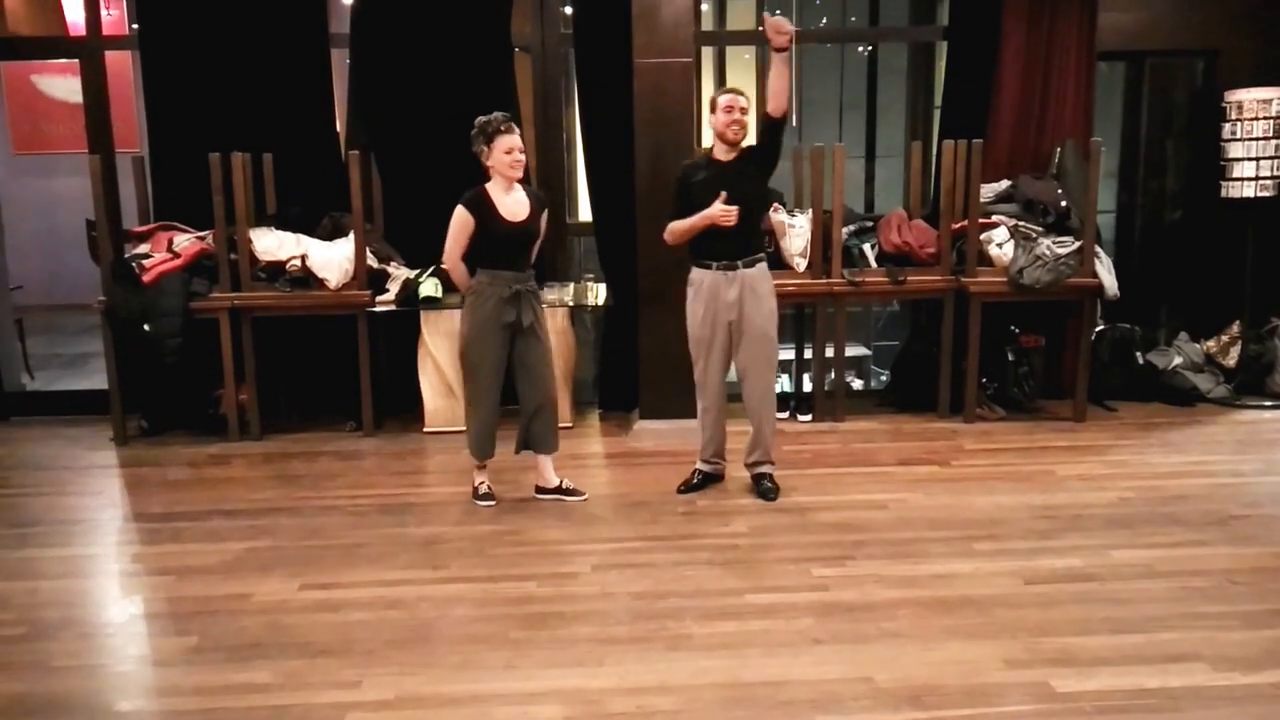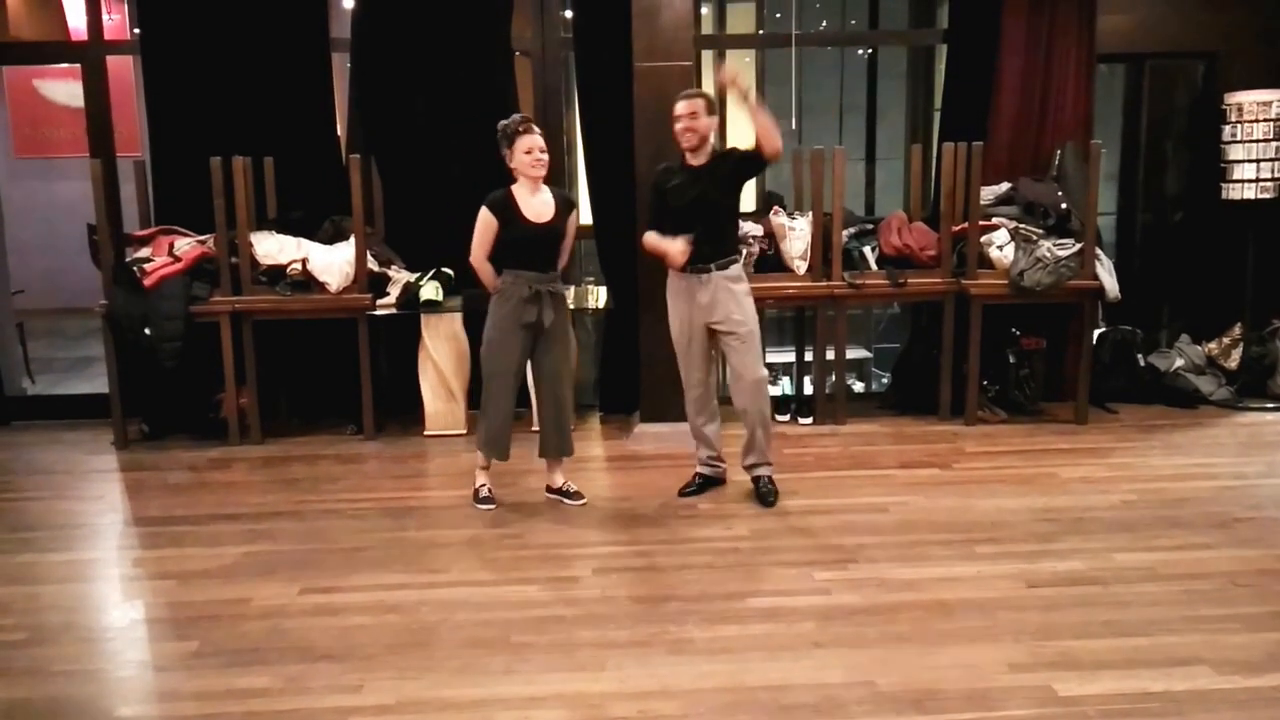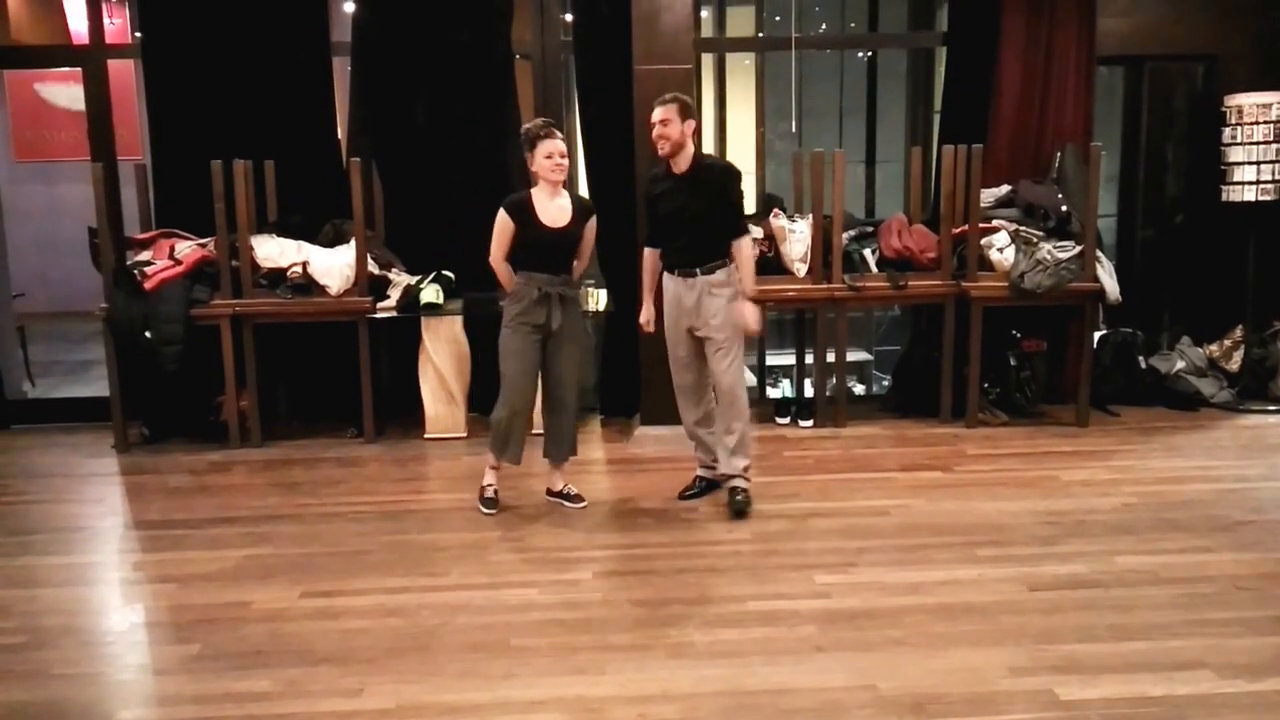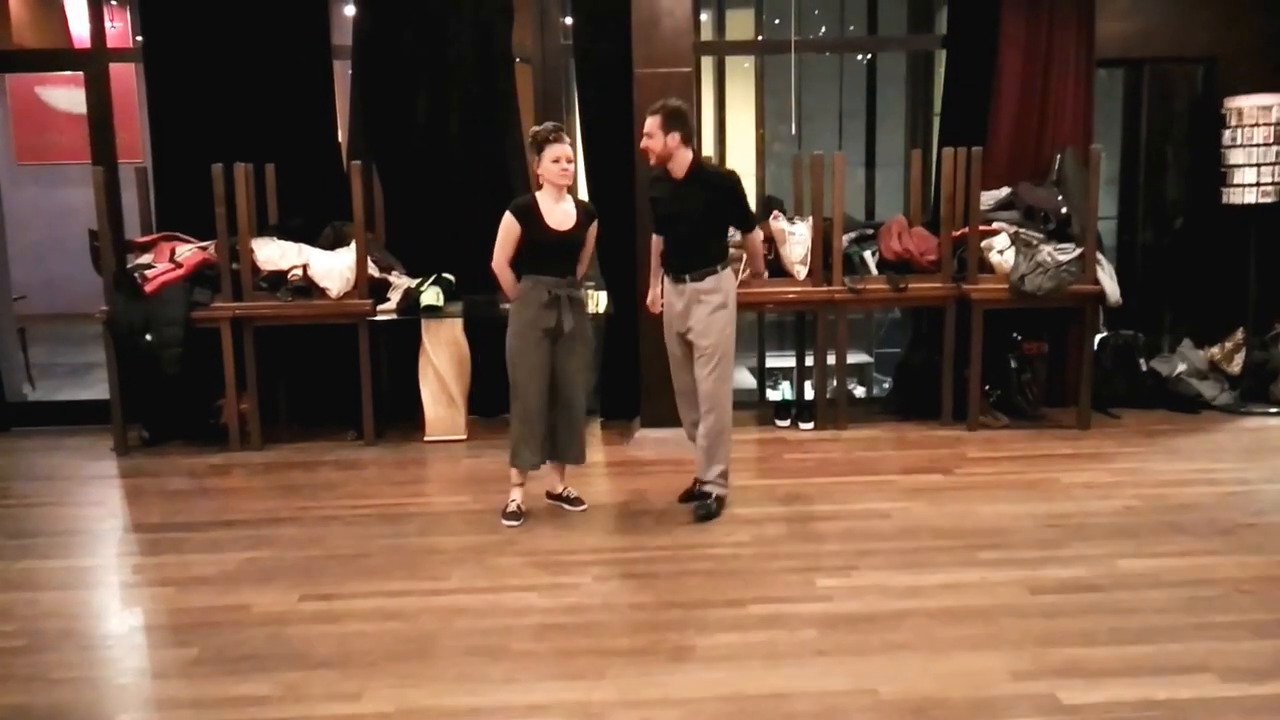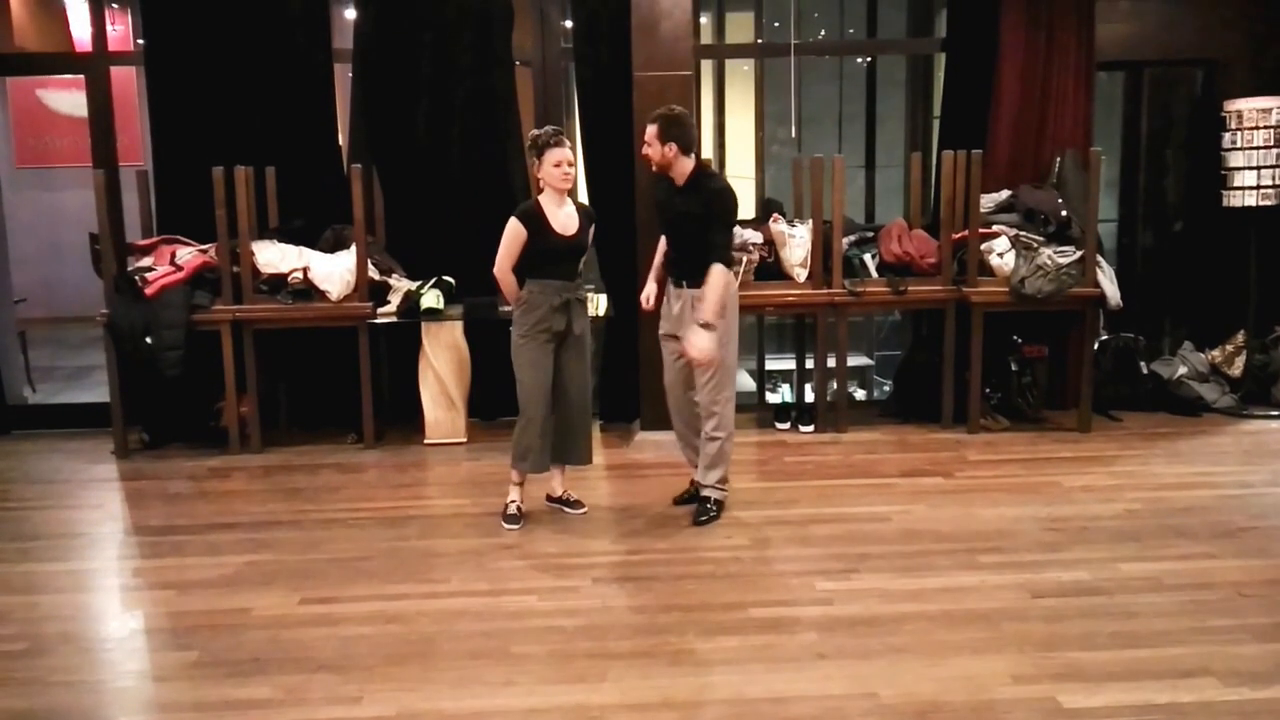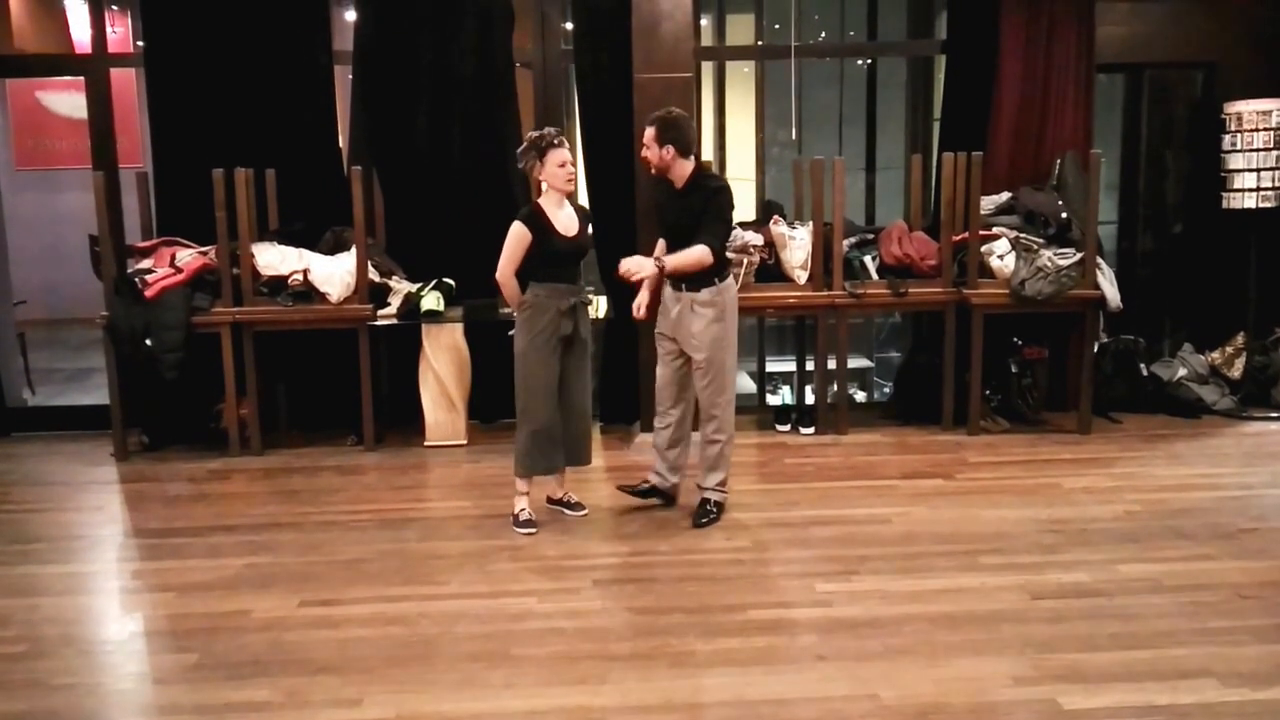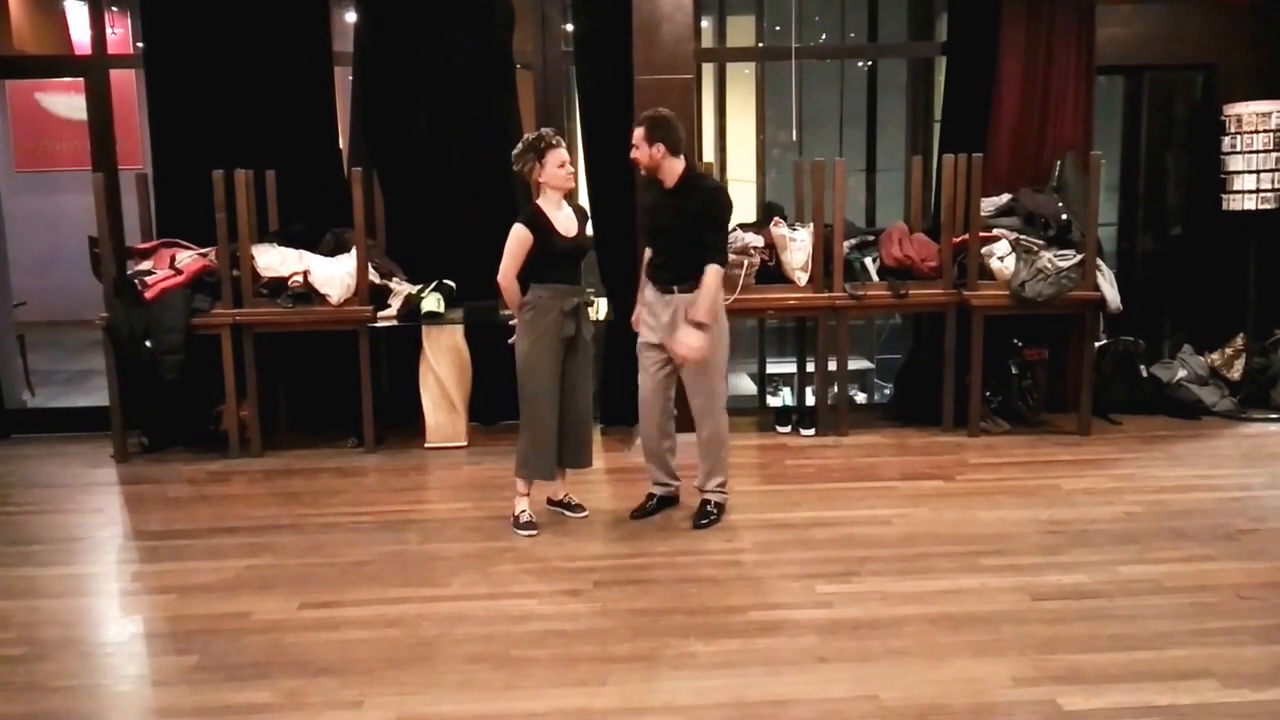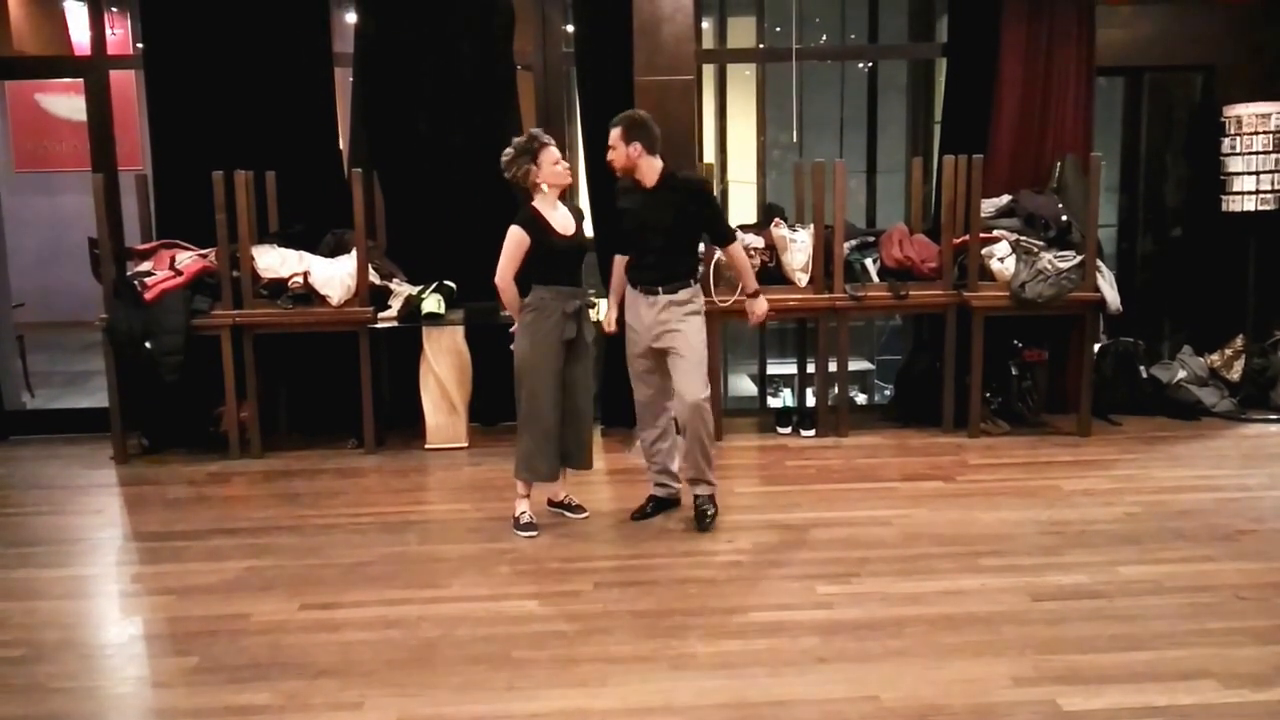
dt=0.3s
person 1, frame 1
left shoulder: (759, 161)
right shoulder: (691, 172)
left elbow: (778, 110)
right elbow: (670, 235)
left wrist: (780, 52)
right wrist: (706, 216)
left hip: (752, 278)
right hip: (705, 281)
left knee: (759, 381)
right knee: (708, 382)
left ankle: (761, 464)
right ankle: (710, 463)
person 1, frame 2
left shoulder: (731, 164)
right shoulder: (665, 176)
left elbow: (772, 148)
right elbow: (648, 232)
left wrist: (746, 97)
right wrist: (665, 244)
left hip: (728, 280)
right hip: (684, 286)
left knee: (750, 376)
right knee: (695, 382)
left ankle: (760, 466)
right ankle: (709, 465)
person 1, frame 3
left shoulder: (720, 174)
right shoulder: (655, 183)
left elbow: (741, 237)
left wrist: (747, 298)
right wrist: (647, 299)
left hip: (716, 284)
right hip: (674, 287)
left knee: (728, 382)
right knee: (688, 386)
left ankle: (736, 477)
right ankle: (708, 468)
person 1, frame 4
left shoulder: (719, 181)
right shoulder: (658, 183)
left elbow: (750, 231)
left wrist: (758, 273)
right wrist: (655, 282)
left hip: (711, 289)
right hip: (674, 290)
left knee: (712, 392)
right knee: (686, 392)
left ankle: (714, 484)
right ankle: (705, 472)
person 1, frame 5
left shoulder: (716, 192)
right shoulder: (664, 186)
left elbow: (720, 262)
left wrist: (706, 326)
right wrist: (653, 279)
left hip: (708, 296)
right hip: (674, 294)
left knee: (713, 399)
right knee: (677, 394)
left ankle: (713, 488)
right ankle: (700, 475)
person 1, frame 6
left shoulder: (715, 192)
right shoulder: (664, 187)
left elbow: (707, 251)
left wrist: (655, 266)
right wrist: (647, 287)
left hip: (709, 299)
right hip: (672, 297)
left knee: (714, 401)
right knee: (668, 394)
left ankle: (713, 491)
right ankle: (664, 479)
person 1, frame 7
left shoulder: (709, 194)
right shoulder: (649, 190)
left elbow: (715, 264)
left wrist: (698, 325)
right wrist: (641, 301)
left hip: (695, 303)
right hip: (655, 302)
left knee: (707, 405)
right knee: (651, 403)
left ankle: (713, 492)
right ankle: (663, 487)
person 1, frame 8
left shoulder: (691, 189)
right shoulder: (624, 193)
left elbow: (727, 242)
left wrist: (752, 292)
right wrist: (613, 304)
left hip: (682, 303)
right hip: (638, 304)
left knee: (691, 398)
right knee: (649, 404)
left ankle: (702, 487)
right ankle: (664, 487)
person 2, frame 1
left shoulder: (537, 201)
right shoulder: (474, 202)
right elbow: (452, 259)
right wrist: (479, 293)
left hip: (527, 298)
right hip: (488, 302)
left knee: (541, 386)
right knee: (484, 390)
left ankle: (546, 477)
right ankle: (480, 474)
person 2, frame 2
left shoulder: (564, 202)
right shoulder: (498, 204)
right elbow: (478, 258)
right wrist: (508, 291)
left hip: (553, 301)
right hip: (511, 303)
left knee: (557, 389)
right knee: (500, 389)
left ankle: (555, 477)
right ankle: (482, 475)
person 2, frame 3
left shoulder: (583, 208)
right shoulder: (516, 206)
right elbow: (498, 259)
right wrist: (524, 292)
left hip: (566, 306)
right hip: (525, 306)
left knee: (564, 393)
right knee: (516, 394)
left ankle: (556, 480)
right ankle: (491, 474)
person 2, frame 4
left shoulder: (586, 213)
right shoulder: (522, 210)
right elbow: (500, 264)
right wrist: (525, 299)
left hip: (572, 308)
right hip: (532, 309)
left knee: (570, 397)
right knee: (529, 399)
left ankle: (558, 483)
right ankle: (516, 490)
person 2, frame 5
left shoulder: (586, 215)
right shoulder: (527, 215)
right elbow: (502, 269)
right wrist: (524, 305)
left hip: (574, 311)
right hip: (536, 314)
left knee: (574, 400)
right knee: (535, 403)
left ankle: (557, 486)
right ankle: (515, 491)
person 2, frame 6
left shoulder: (582, 215)
right shoulder: (530, 218)
right elbow: (504, 275)
right wrist: (525, 312)
left hip: (575, 314)
right hip: (540, 316)
left knee: (573, 403)
right knee: (537, 407)
left ankle: (558, 488)
right ankle: (521, 498)
person 2, frame 7
left shoulder: (579, 214)
right shoulder: (530, 220)
right elbow: (506, 277)
right wrist: (524, 316)
left hip: (576, 315)
right hip: (543, 317)
left knee: (575, 404)
right knee: (539, 407)
left ankle: (558, 490)
right ankle: (522, 500)
person 2, frame 8
left shoulder: (575, 214)
right shoulder: (527, 221)
right elbow: (503, 279)
left wrist: (578, 308)
right wrist: (522, 318)
left hip: (576, 317)
right hip: (543, 318)
left knee: (575, 404)
right knee: (538, 408)
left ankle: (558, 491)
right ankle: (522, 501)
